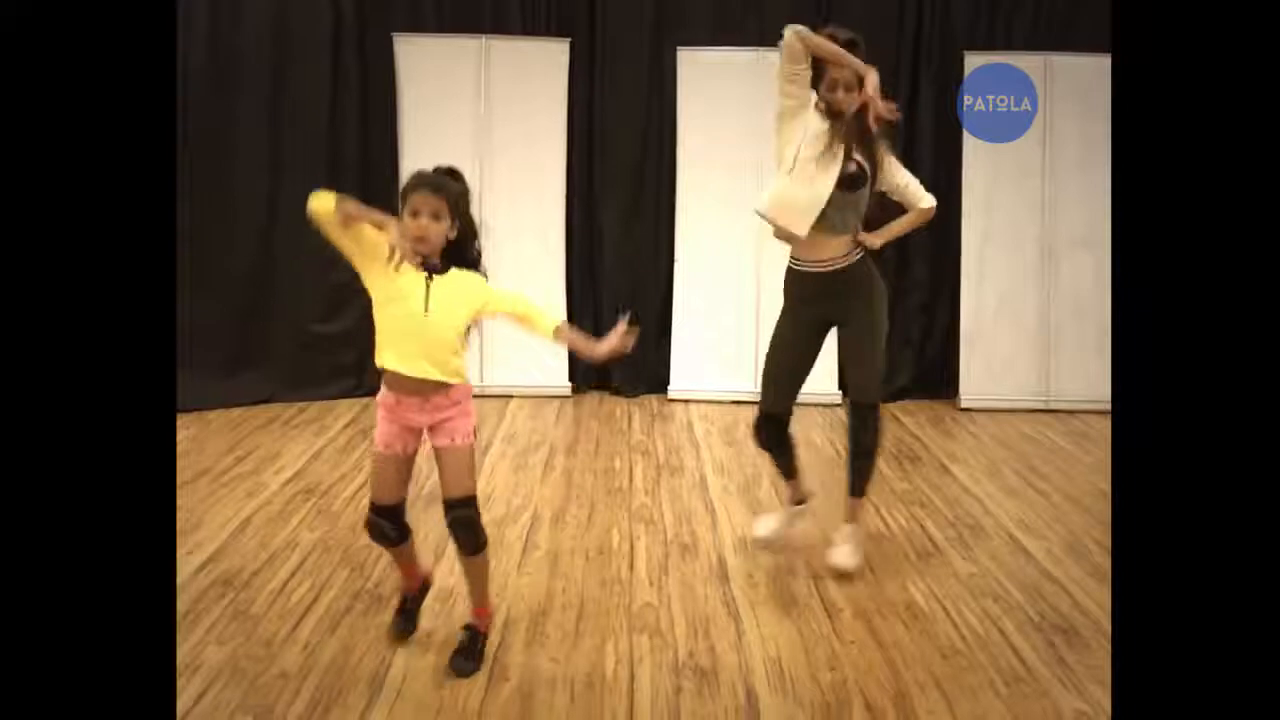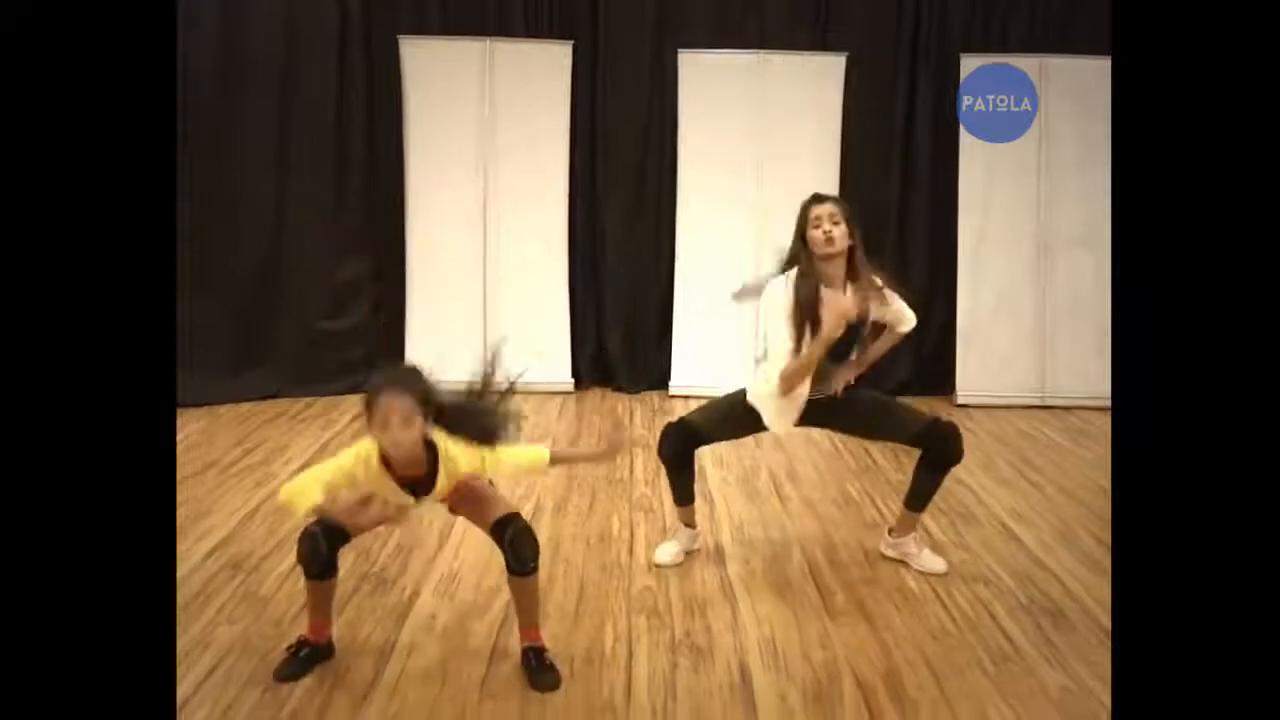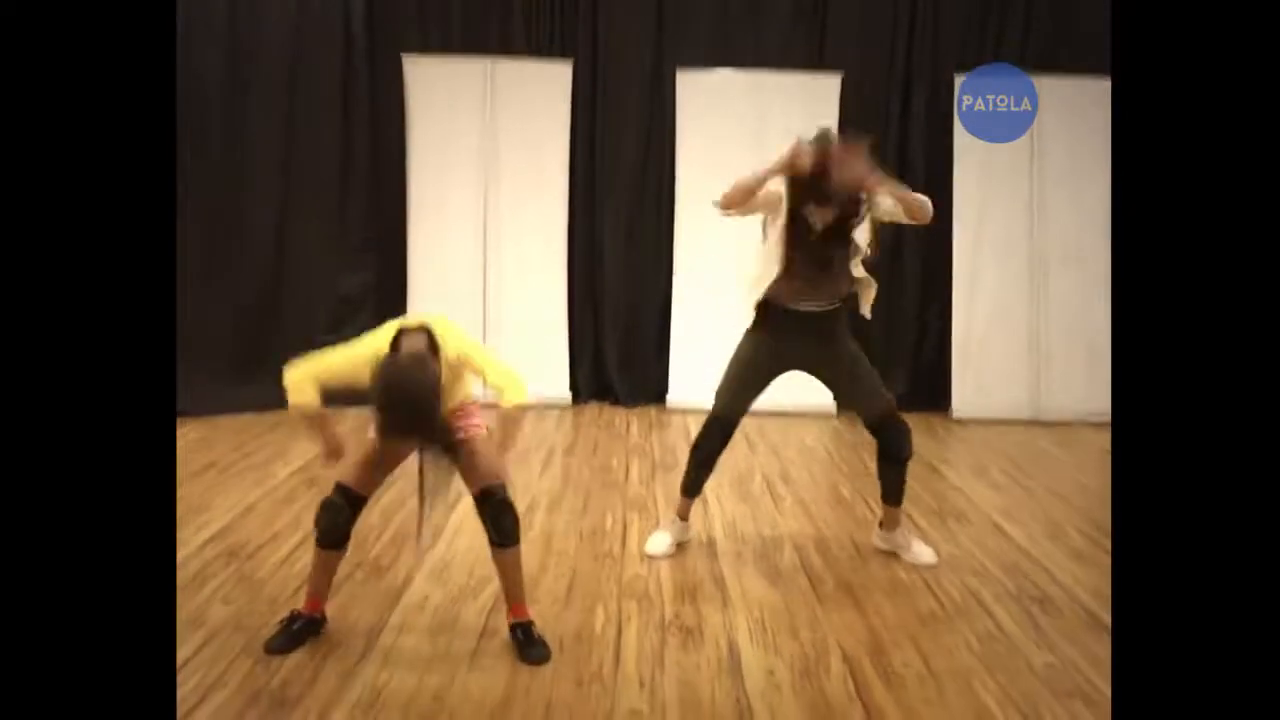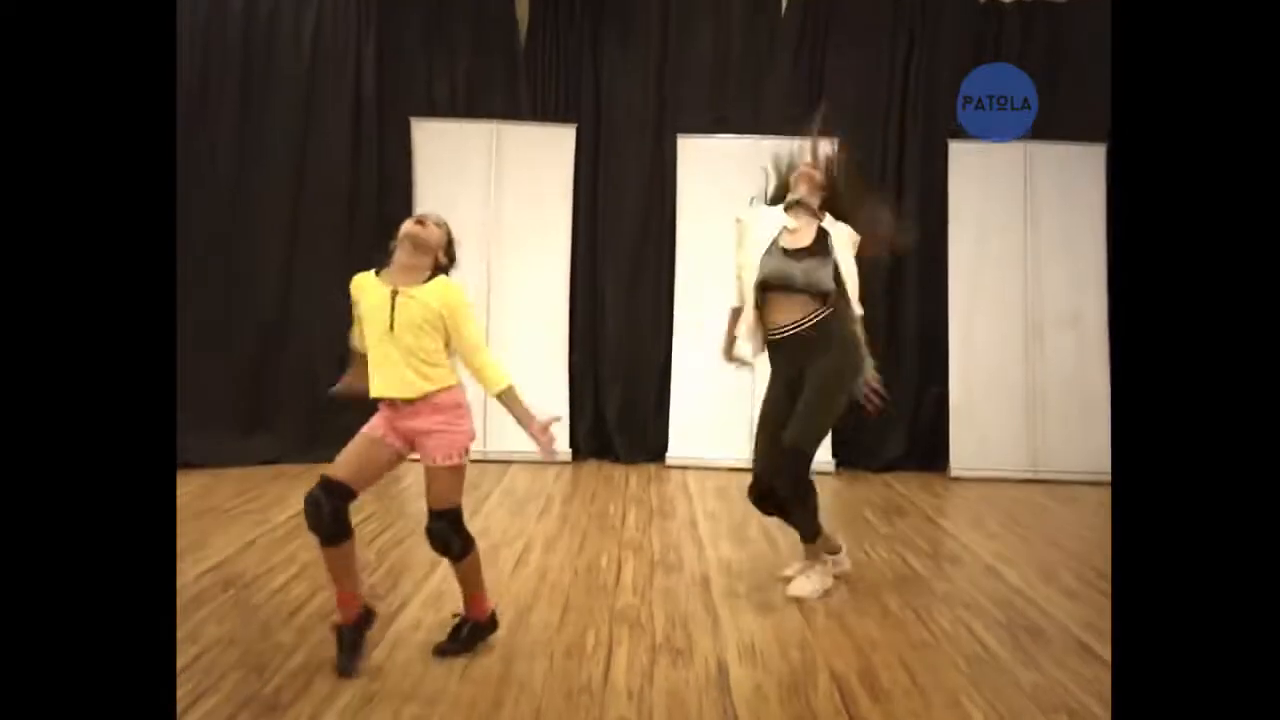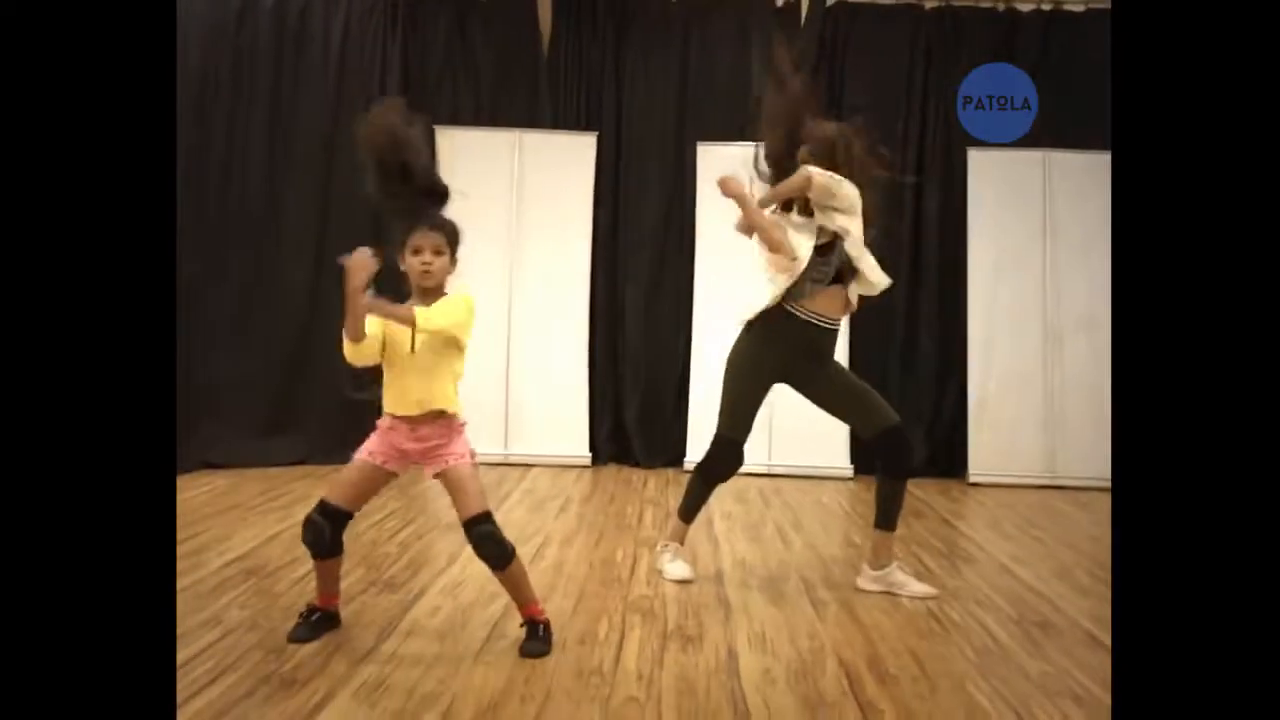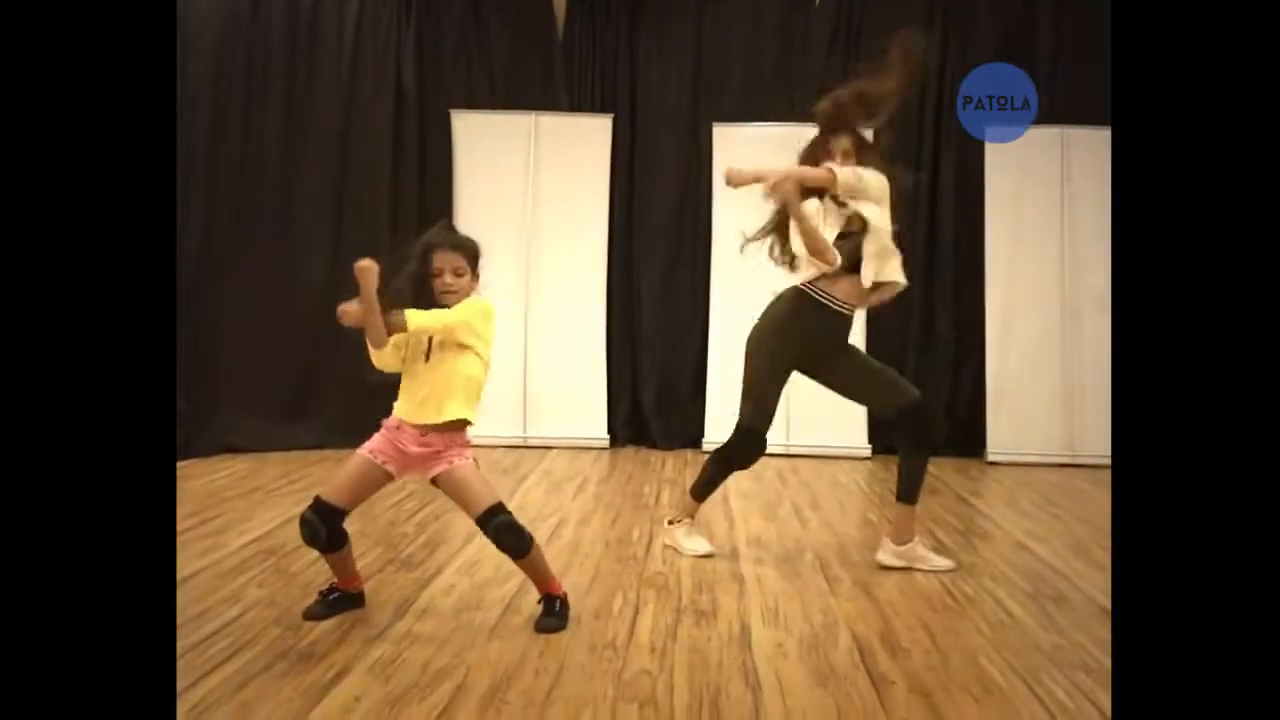
dt=0.4s
person 1, frame 1
left shoulder: (873, 150)
right shoulder: (801, 125)
left elbow: (925, 205)
right elbow: (793, 38)
left wrist: (877, 237)
right wrist: (864, 71)
left hip: (857, 287)
right hip: (804, 290)
left knee: (865, 405)
right knee: (770, 420)
left ankle: (851, 526)
right ankle: (794, 500)
person 1, frame 2
left shoulder: (870, 289)
right shoulder: (786, 291)
left elbow: (904, 323)
right elbow: (786, 380)
left wrist: (856, 367)
right wrist: (829, 329)
left hip: (836, 399)
right hip: (781, 398)
left knee: (945, 440)
right knee: (675, 439)
left ankle: (901, 536)
right ankle: (687, 529)
person 1, frame 3
left shoulder: (861, 203)
right shoulder: (784, 194)
left elbow: (922, 214)
right elbow: (727, 203)
left wrist: (880, 182)
right wrist: (781, 166)
left hip: (830, 333)
right hip: (774, 326)
left knee: (892, 430)
right knee: (720, 421)
left ankle: (891, 529)
right ankle: (679, 521)
person 1, frame 4
left shoulder: (839, 236)
right shoulder: (755, 224)
right elbow: (742, 291)
left wrist: (864, 360)
right wrist: (730, 340)
left hip: (830, 351)
right hip: (785, 362)
left knee: (791, 462)
right knee: (763, 487)
left ankle: (817, 559)
right ankle: (828, 548)
person 1, frame 5
left shoulder: (845, 196)
right shoulder: (782, 219)
left elbow: (812, 179)
right elbow: (783, 252)
left wrist: (751, 202)
right wrist: (746, 204)
left hip: (817, 356)
right hip: (768, 342)
left knee: (896, 442)
right knee: (726, 451)
left ankle: (879, 565)
right ankle: (672, 543)
person 1, frame 6
left shoulder: (873, 186)
right shoulder: (809, 207)
right elbow: (826, 259)
left wrist: (761, 176)
right wrist: (792, 205)
left hip: (831, 343)
right hip: (786, 327)
left knee: (918, 417)
right knee: (746, 443)
left ankle: (902, 540)
right ankle: (682, 520)
person 2, frame 1
left shoulder: (467, 284)
right shoulder: (380, 258)
left elbow: (528, 312)
right elbow: (319, 207)
left wrist: (594, 348)
right wrist: (384, 224)
left hip: (449, 403)
right hip: (395, 401)
left knee: (462, 514)
right knee: (383, 517)
left ankle: (478, 624)
right ankle: (414, 584)
person 2, frame 2
left shoulder: (455, 452)
right shoulder: (364, 457)
left elbow: (531, 457)
right elbow: (293, 492)
left wrist: (595, 454)
right wrist: (353, 516)
left hip: (455, 488)
left knee: (519, 538)
right knee: (316, 539)
left ankle: (532, 645)
right ankle: (316, 639)
person 2, frame 3
left shoulder: (455, 348)
right shoulder: (370, 355)
left elbow: (514, 391)
right elbow: (298, 375)
left wrist: (496, 454)
right wrist: (327, 436)
left hip: (455, 414)
right hip: (399, 411)
left knee: (496, 503)
right knee: (339, 506)
left ankle: (519, 621)
right ankle: (310, 613)
person 2, frame 4
left shoulder: (446, 293)
right shoulder: (361, 285)
left elbow: (485, 365)
left wrist: (529, 424)
right wrist: (356, 375)
left hip: (442, 415)
right hip: (391, 416)
left knee: (444, 529)
right knee: (323, 501)
left ankle: (479, 615)
right ankle: (352, 613)
person 2, frame 5
left shoulder: (459, 308)
right shoulder: (383, 314)
left elbow: (427, 321)
right elbow: (357, 352)
left wrist: (367, 299)
right wrist: (354, 292)
left hip: (443, 437)
right hip: (393, 434)
left knee: (484, 535)
right knee: (319, 526)
left ankle: (535, 619)
right ankle: (325, 608)
person 2, frame 6
left shoulder: (479, 312)
right shoulder: (414, 329)
left elbow: (420, 321)
right elbow: (386, 359)
left wrist: (372, 314)
right wrist: (368, 293)
left hip: (447, 446)
right hip: (397, 436)
left knee: (501, 525)
right knee: (316, 521)
left ankle: (553, 595)
right ankle: (348, 588)
